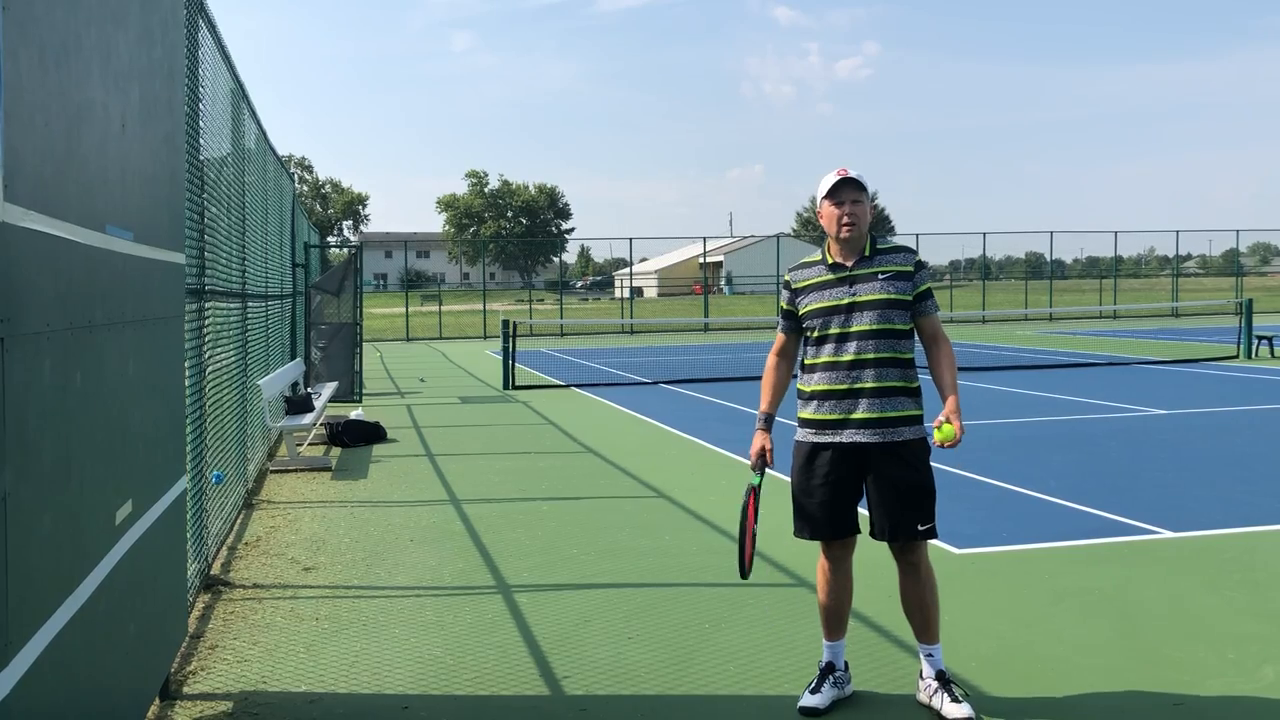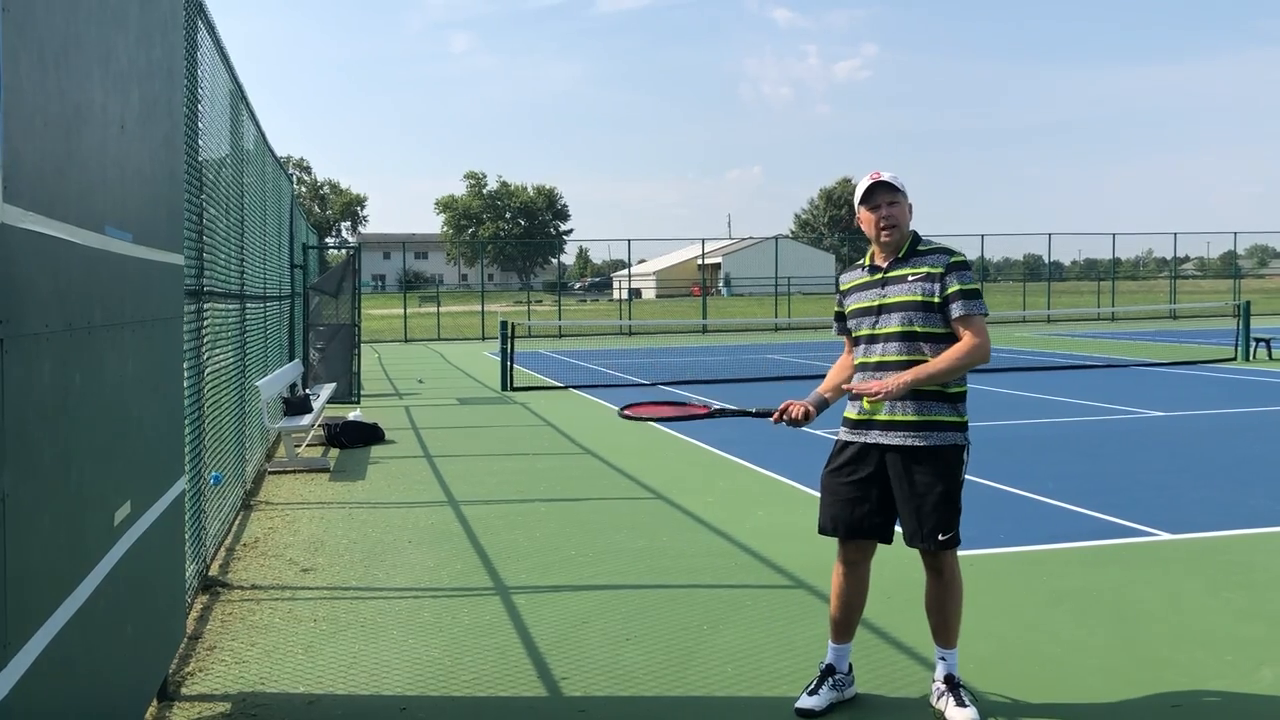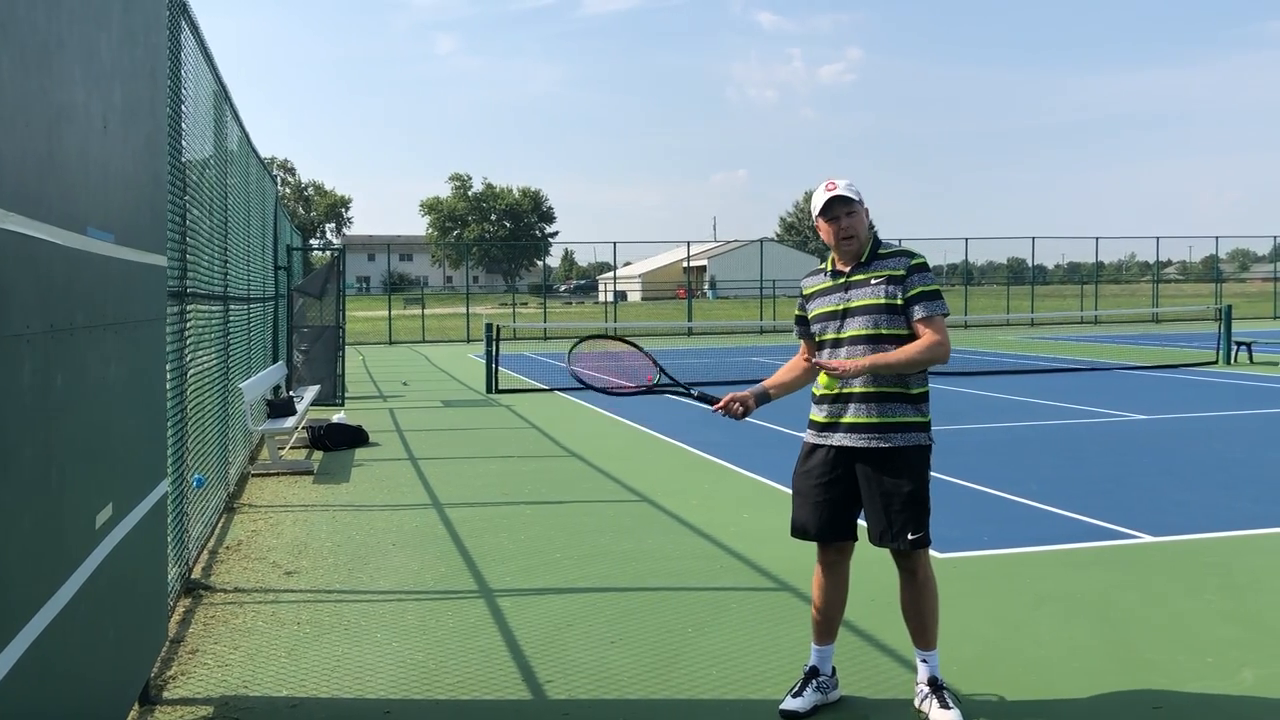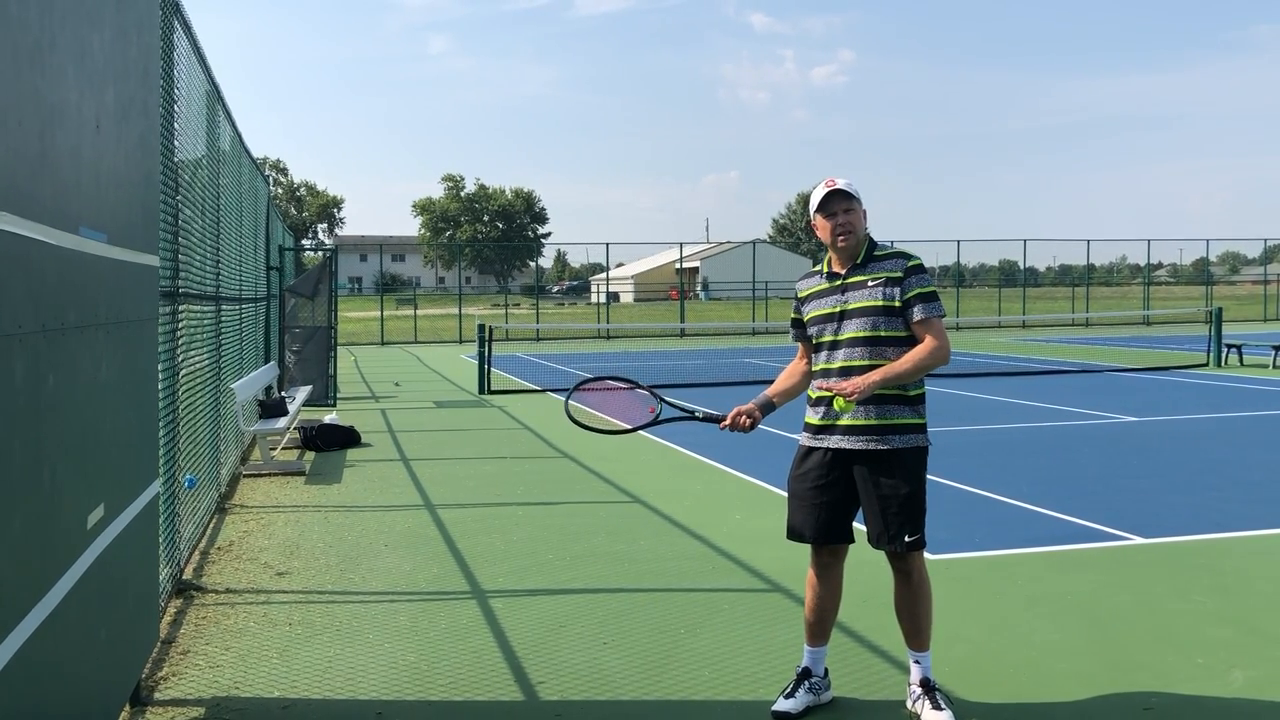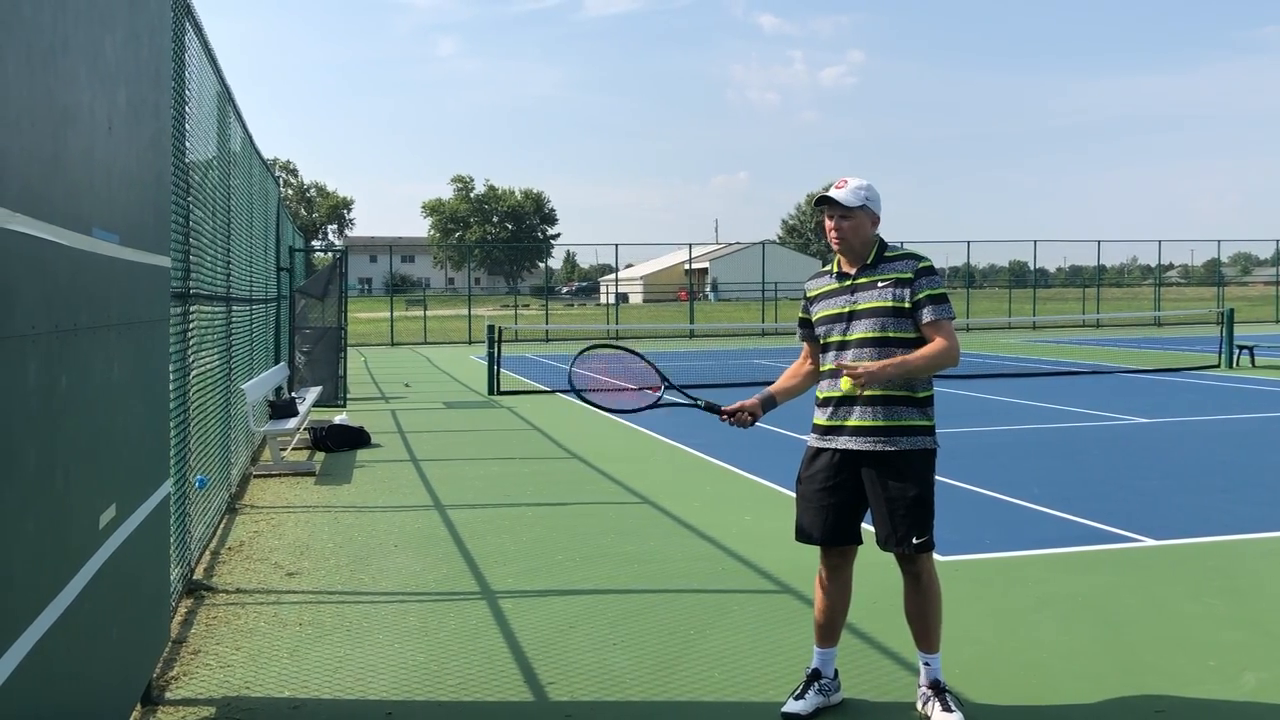
dt=1s
person 1, frame 1
left shoulder: (906, 264)
right shoulder: (799, 277)
left elbow: (935, 341)
right elbow: (782, 355)
left wrist: (952, 404)
right wrist: (764, 425)
left hip: (898, 436)
right hip: (822, 439)
left knee: (912, 553)
right knee: (834, 549)
left ankle: (933, 673)
right ankle: (834, 668)
person 1, frame 2
left shoulder: (947, 265)
right shoulder: (850, 280)
left elbow: (977, 346)
left wrist: (903, 381)
right wrist: (815, 401)
left hip: (930, 439)
right hip: (860, 438)
left knee: (939, 554)
right knee: (851, 550)
right ankle: (837, 669)
person 1, frame 3
left shoulder: (908, 267)
right shoulder: (813, 284)
left elbow: (938, 346)
left wrist: (862, 365)
right wrist: (757, 394)
left hip: (896, 440)
right hip: (827, 440)
left knee: (911, 554)
right knee: (830, 551)
right ankle: (821, 672)
person 1, frame 4
left shoulder: (904, 269)
right shoulder: (807, 286)
left elbow: (937, 348)
left wrist: (870, 381)
right wrist: (760, 404)
left hip: (893, 442)
right hip: (822, 443)
left knee: (906, 557)
right knee: (824, 554)
right ankle: (813, 674)
person 1, frame 5
left shoulder: (914, 271)
right shoulder: (817, 286)
left elbow: (947, 350)
left wrist: (882, 370)
right wrist: (762, 401)
left hip: (901, 444)
right hip: (831, 445)
left knee: (915, 559)
right knee: (833, 555)
right ankle: (823, 675)
